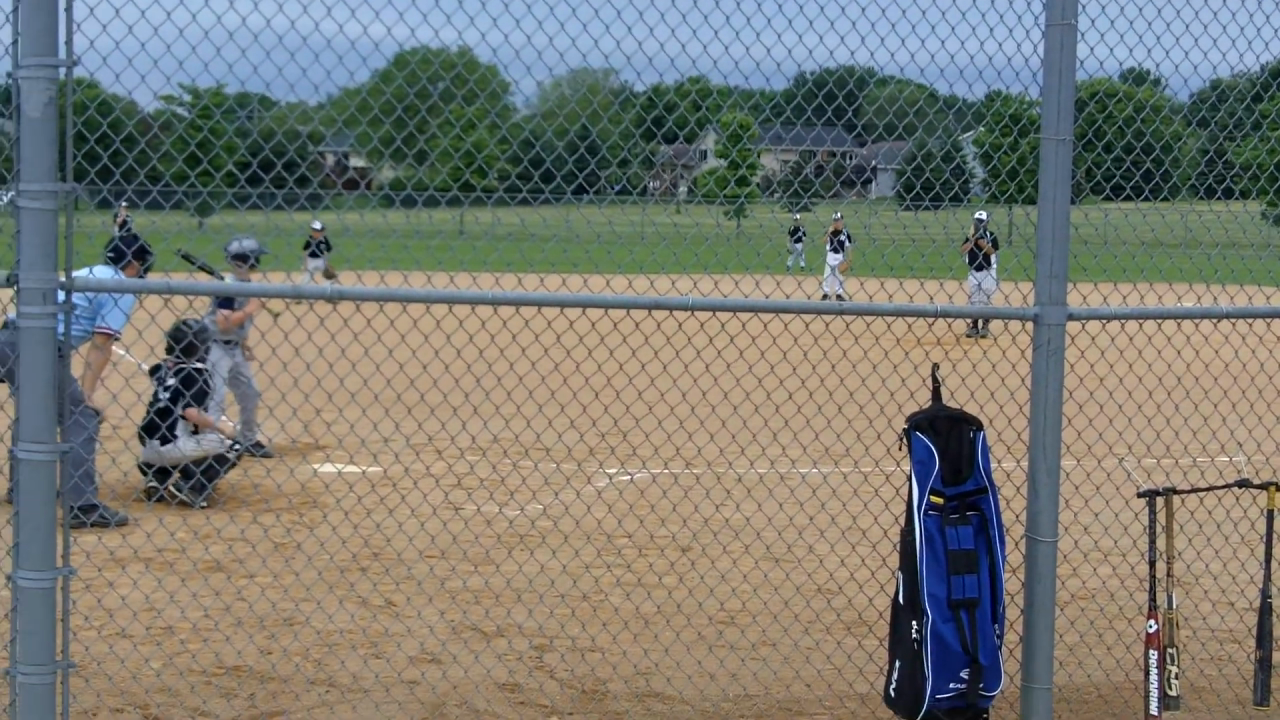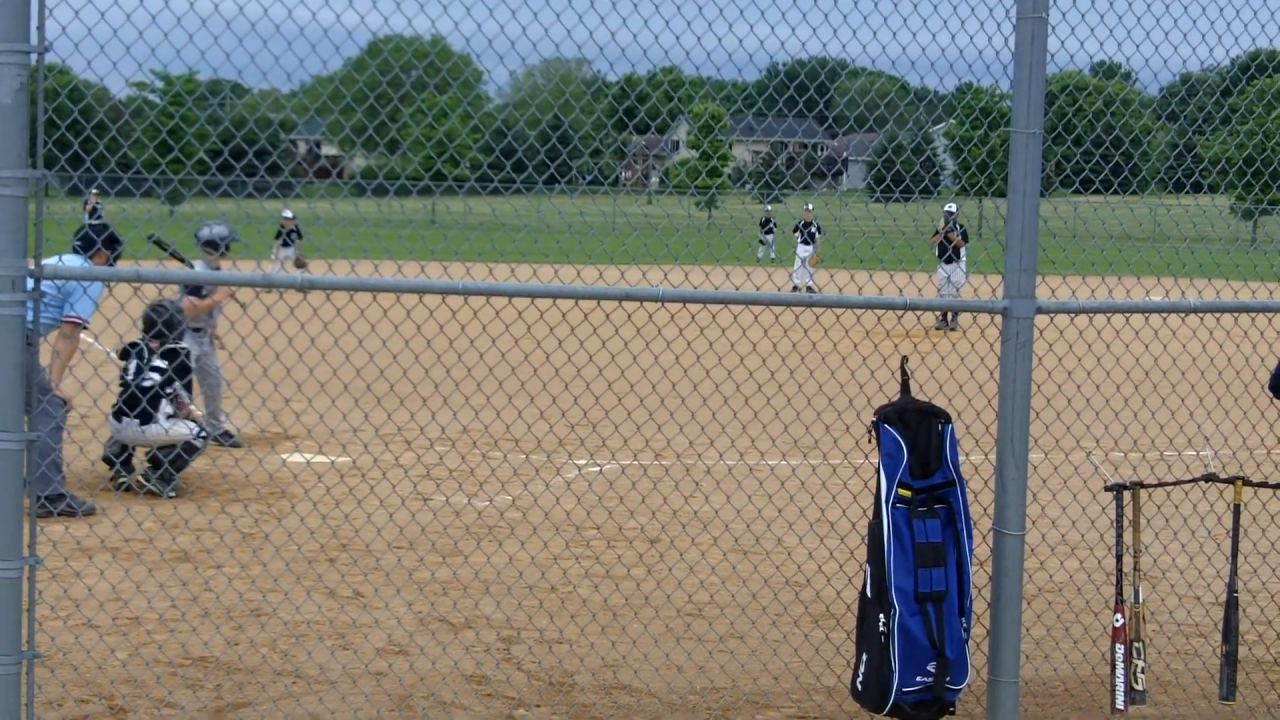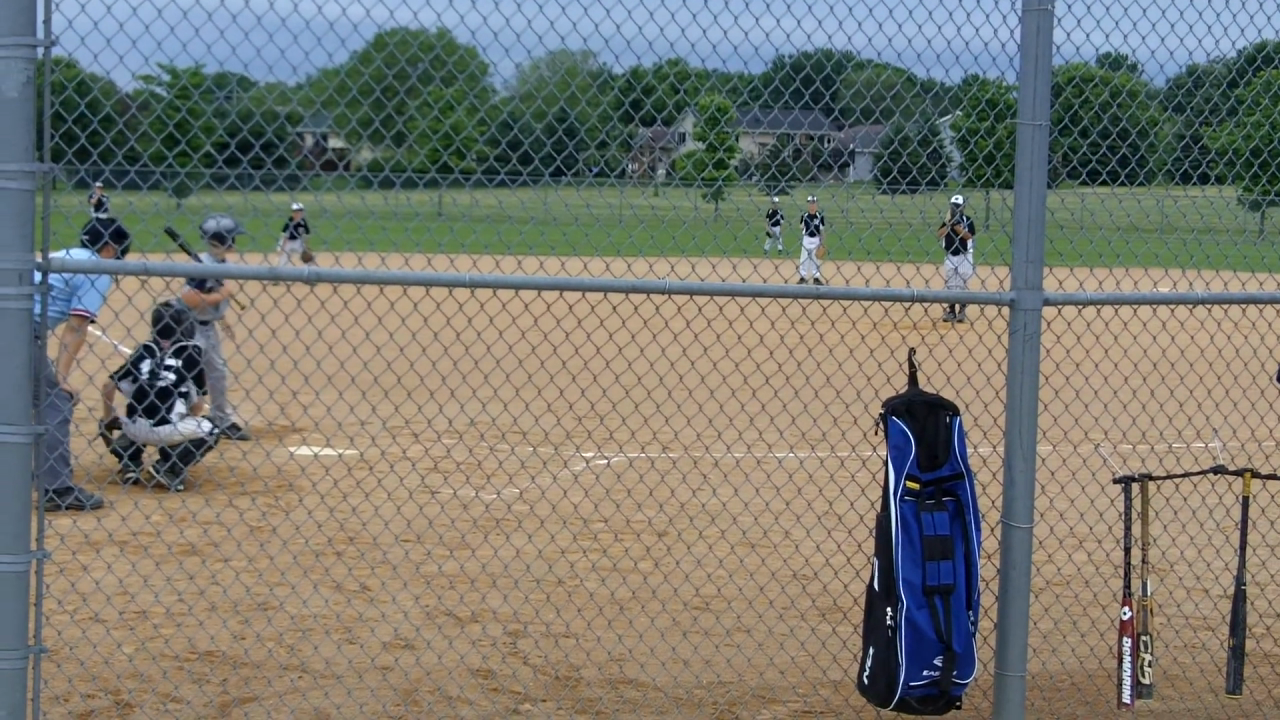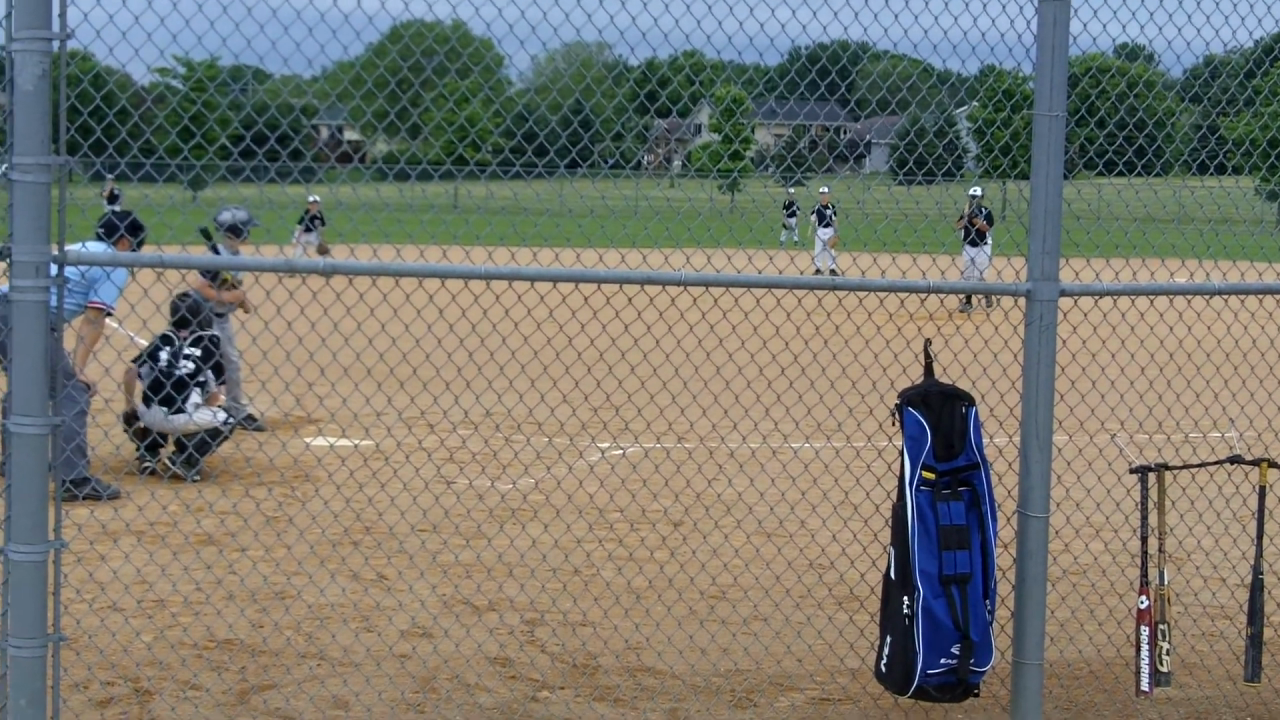
dt=0.3s
person 1, frame 1
left shoulder: (86, 274)
right shoulder: (123, 290)
right elbow: (101, 346)
right wrist: (87, 394)
right knee: (82, 418)
right ankle: (82, 507)
person 1, frame 2
left shoulder: (55, 262)
right shoulder: (91, 277)
right elbow: (68, 334)
right wrist: (55, 383)
right knee: (49, 408)
right ankle: (50, 496)
person 1, frame 3
left shoulder: (61, 257)
right shoulder: (99, 272)
right elbow: (75, 328)
right wrist: (61, 377)
right knee: (55, 401)
right ankle: (57, 490)
person 1, frame 4
left shoulder: (77, 250)
right shoulder: (116, 267)
right elbow: (93, 321)
right wrist: (77, 369)
right knee: (72, 392)
right ankle: (74, 480)
person 2, frame 1
left shoulder: (247, 283)
right elbow: (222, 323)
left wrist: (244, 343)
right wrist: (250, 309)
left hip: (235, 348)
right hip: (216, 348)
left knee: (250, 394)
right knee: (214, 400)
left ankle: (248, 439)
person 2, frame 2
left shoulder: (217, 270)
right shoulder: (198, 273)
right elbow: (188, 309)
left wrist: (214, 330)
right wrist: (218, 297)
left hip: (203, 335)
right hip: (185, 335)
left knee: (214, 382)
left ankle: (216, 429)
person 2, frame 3
left shoulder: (222, 262)
right shoulder: (204, 265)
right elbow: (187, 298)
left wrist: (224, 320)
right wrist: (218, 296)
left hip: (209, 327)
right hip: (191, 328)
left knee: (219, 375)
left ankle: (223, 421)
person 2, frame 4
left shoulder: (236, 255)
right shoulder: (218, 257)
right elbow: (198, 288)
left wrist: (242, 300)
right wrist: (225, 297)
left hip: (223, 319)
left knee: (233, 367)
left ankle: (239, 413)
person 3, frame 1
left shoulder: (163, 368)
right shoulder: (197, 373)
right elbow: (192, 413)
right wrist: (222, 427)
left hip: (150, 445)
right hip: (175, 445)
right knee: (232, 448)
left ankle: (156, 479)
right ankle: (189, 487)
person 3, frame 2
left shoulder: (134, 348)
right shoulder: (179, 354)
right elbow: (183, 402)
right wrist: (190, 413)
left hip: (120, 424)
right hip: (151, 428)
right knee: (198, 436)
left ankle: (121, 470)
right ankle: (158, 476)
person 3, frame 3
left shoulder: (144, 350)
right shoulder: (190, 352)
left elbow: (109, 385)
right elbow: (199, 401)
left wrist: (107, 419)
right wrist: (189, 423)
left hip: (134, 427)
right hip: (166, 428)
right knee: (210, 432)
left ankle: (130, 465)
right ankle: (168, 468)
person 3, frame 4
left shoulder: (163, 339)
right shoulder: (209, 342)
left elbow: (131, 369)
right elbow: (215, 391)
left wrist: (130, 409)
right wrist: (205, 414)
left hip: (150, 414)
right hip: (181, 417)
right knee: (226, 423)
left ankle: (148, 455)
right ankle: (184, 459)
